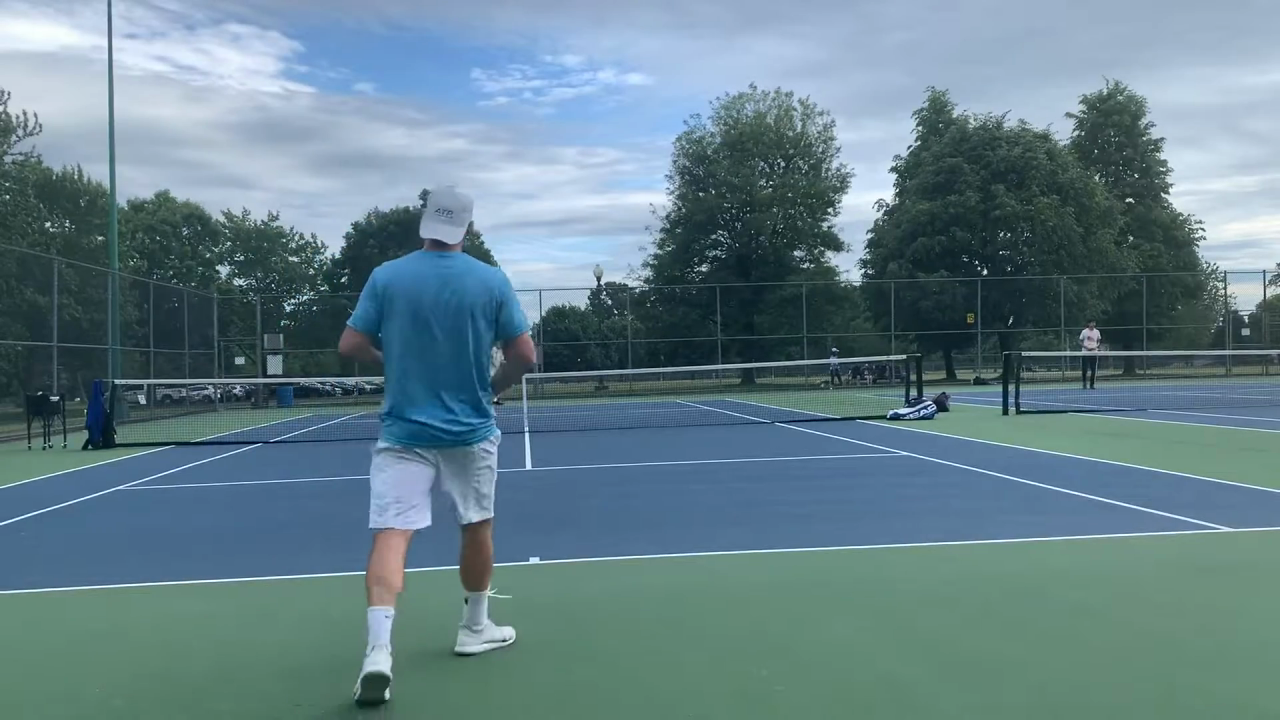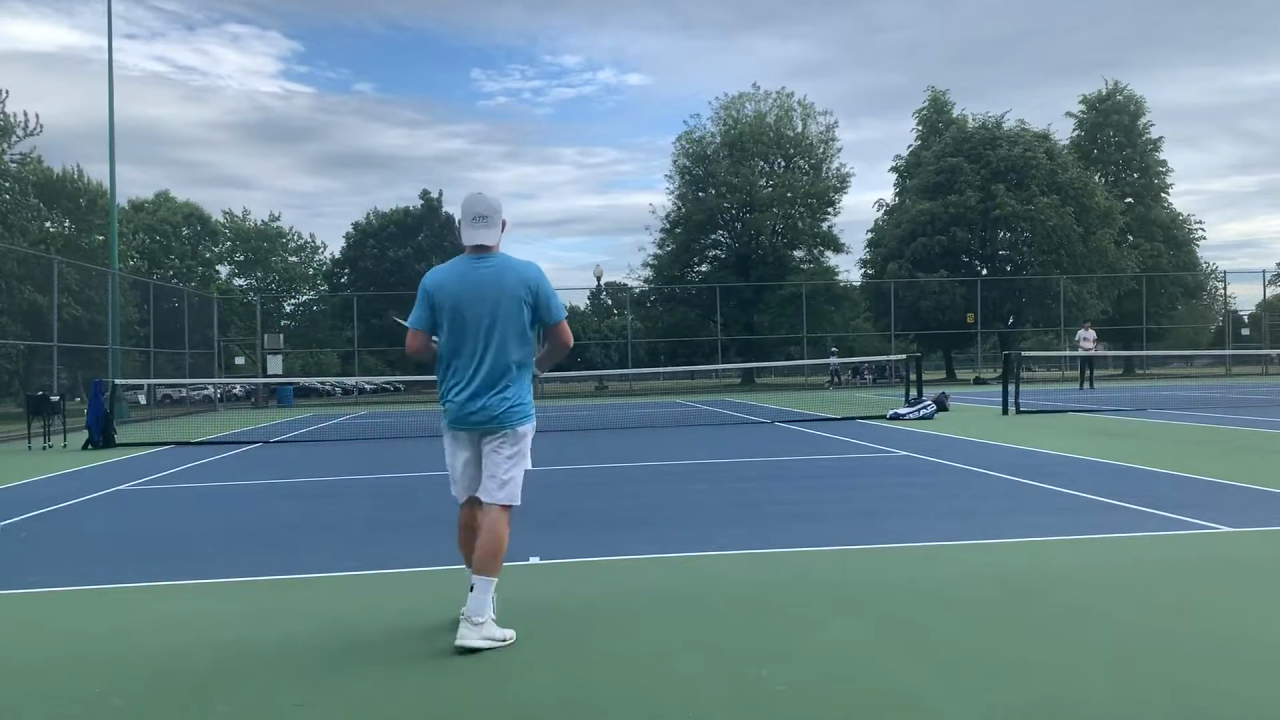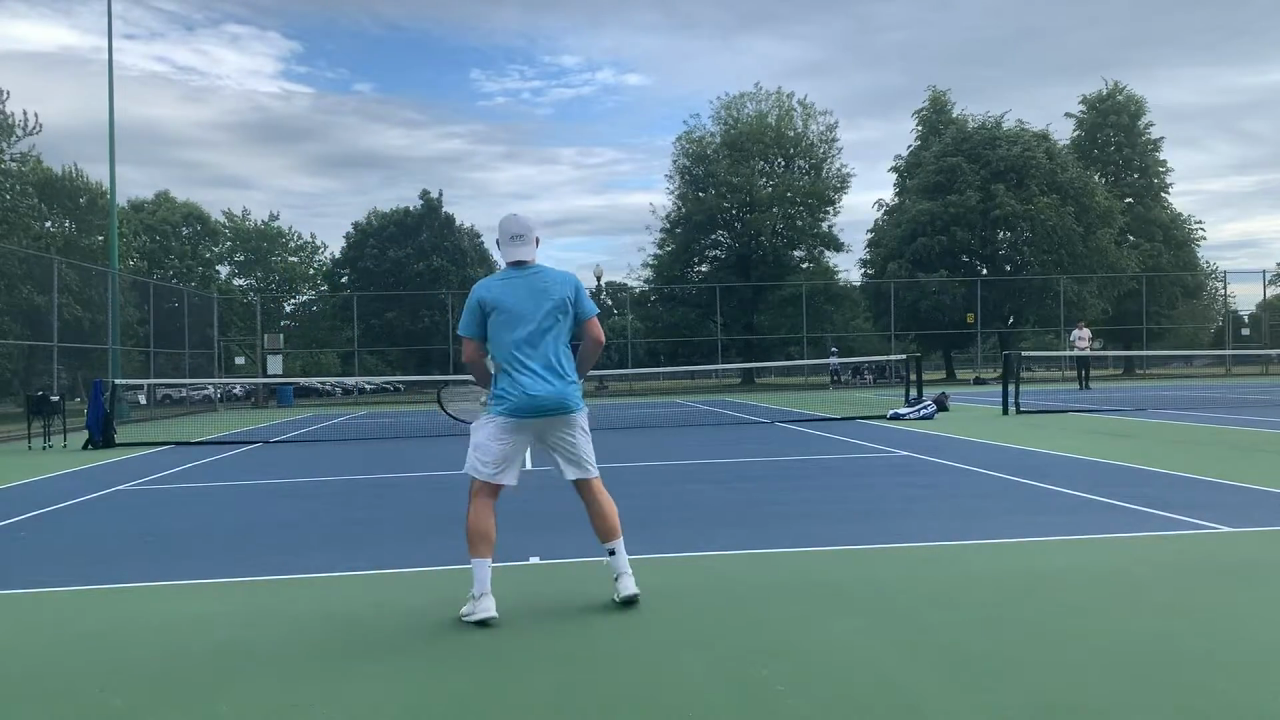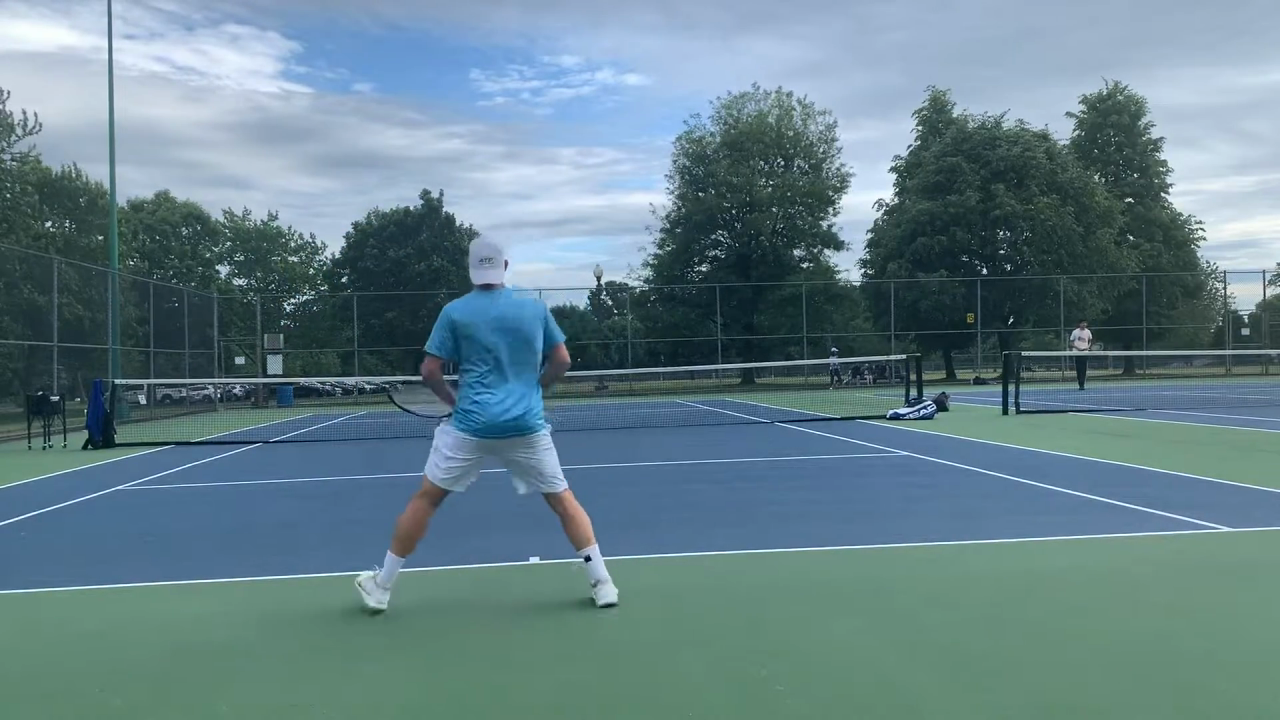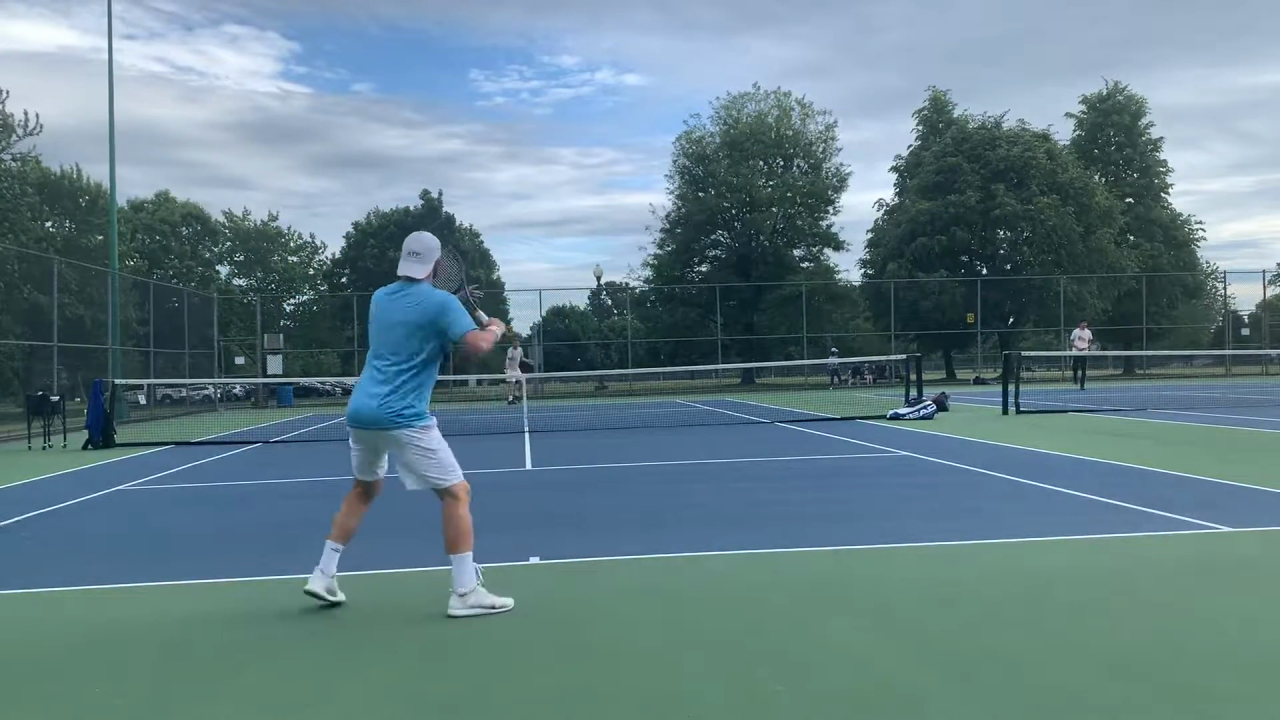
dt=0.5s
person 1, frame 1
left shoulder: (386, 275)
right shoulder: (491, 280)
left elbow: (351, 346)
right elbow: (525, 355)
left hip: (403, 430)
right hip: (470, 429)
left knee: (391, 535)
right knee: (475, 525)
left ankle: (379, 650)
right ankle: (475, 627)
person 1, frame 2
left shoulder: (435, 279)
right shoulder: (529, 275)
left elbow: (414, 346)
right elbow: (563, 340)
right wrist: (534, 366)
left hip: (459, 413)
right hip: (509, 413)
left knee: (470, 504)
right knee: (496, 510)
left ankle: (478, 606)
right ankle: (476, 621)
person 1, frame 3
left shoulder: (483, 290)
right shoulder: (568, 282)
left elbow: (470, 356)
right elbow: (596, 338)
left hip: (511, 408)
right hip: (563, 405)
left knee: (481, 494)
right knee: (591, 487)
left ankle: (482, 596)
right ankle: (624, 577)
person 1, frame 4
left shoulder: (454, 312)
right shoulder: (535, 308)
left elbow: (430, 371)
right elbow: (561, 362)
left wrist: (452, 401)
left hip: (472, 425)
right hip: (526, 424)
left knee: (425, 499)
right knee: (562, 498)
left ankle: (381, 585)
right ankle: (602, 583)
person 1, frame 5
left shoulder: (382, 296)
right shoulder: (441, 301)
right elbow: (479, 345)
right wrist: (496, 328)
left hip: (362, 412)
right hip: (402, 419)
left knee: (361, 493)
right knee: (456, 494)
left ankle: (322, 576)
right ankle: (466, 593)
